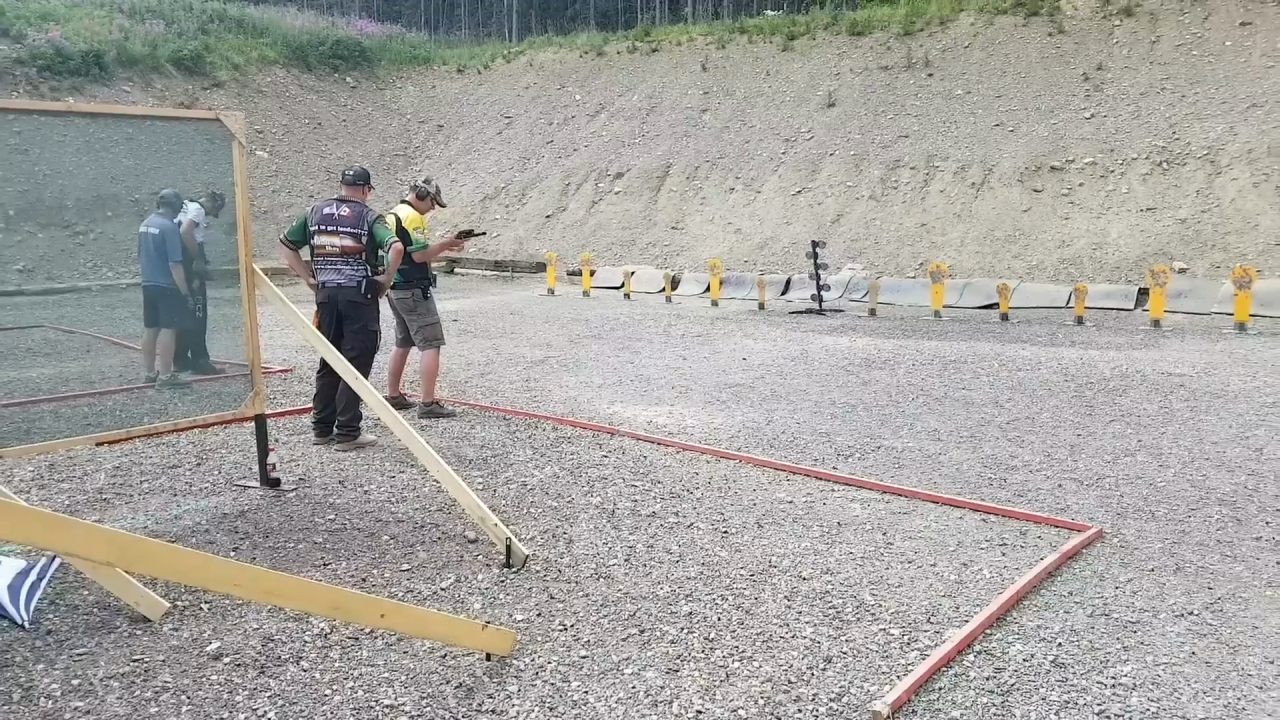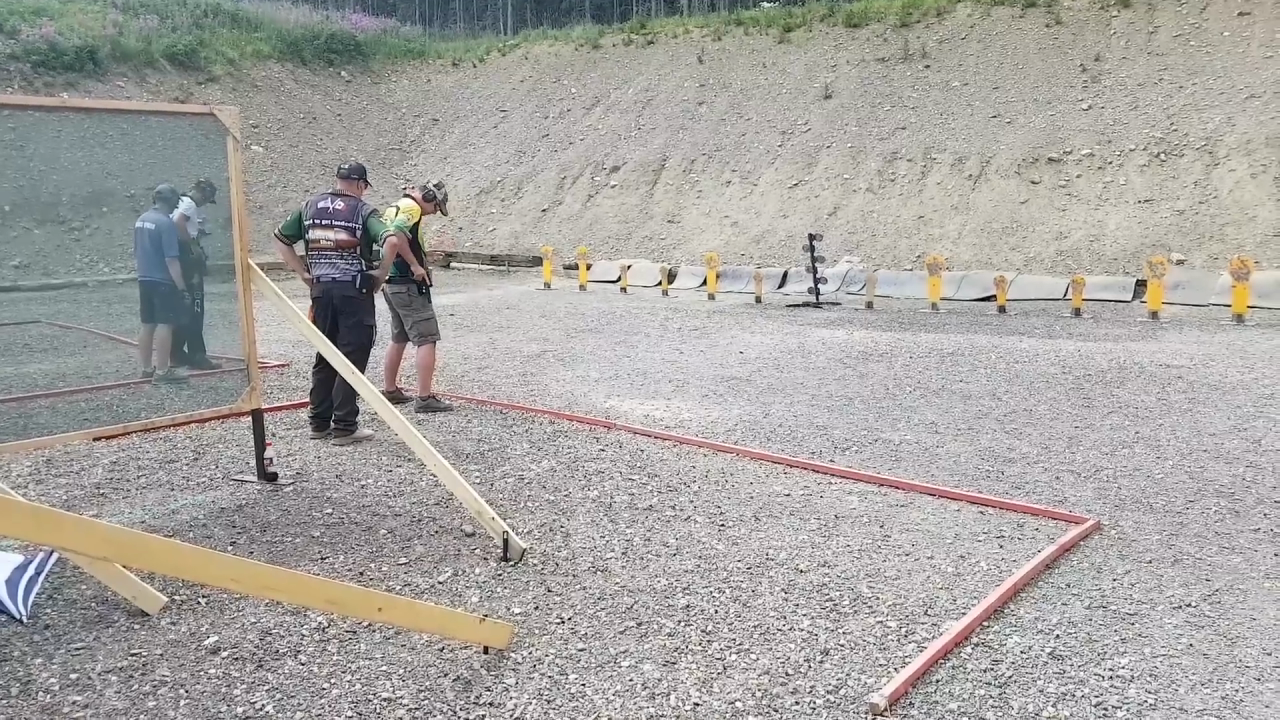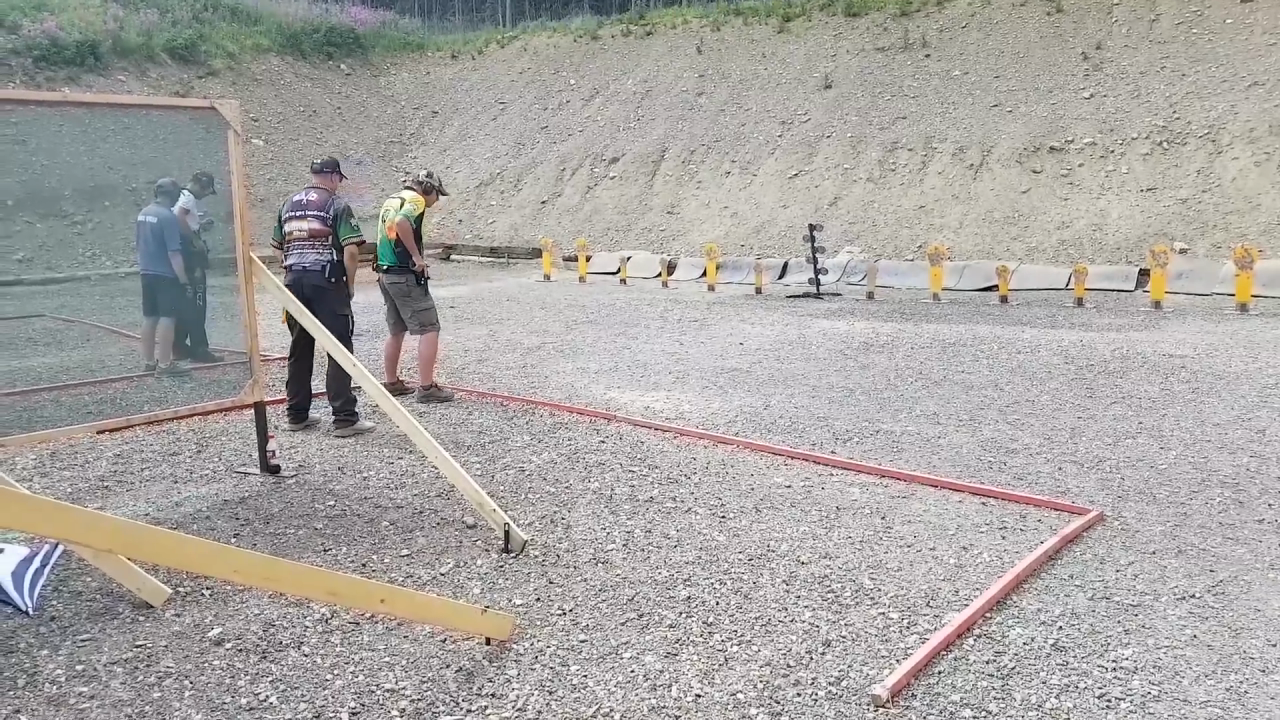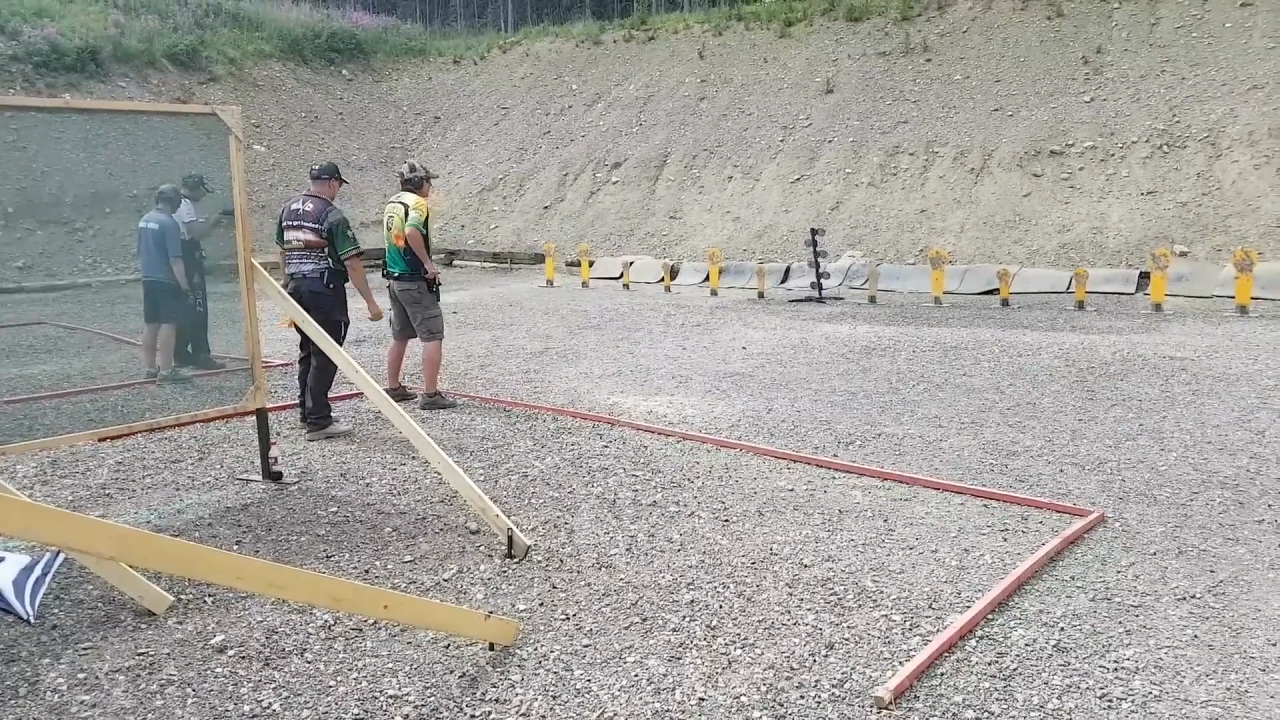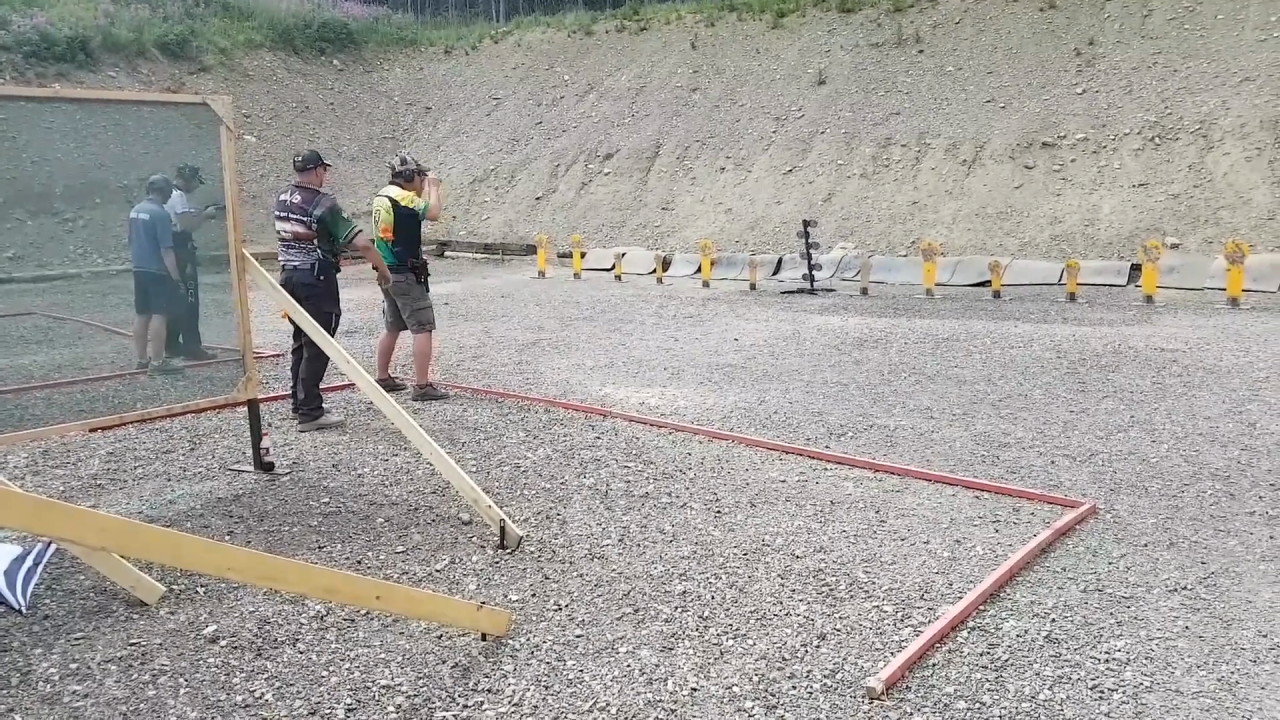
dt=1s
person 1, frame 1
left shoulder: (314, 212)
right shoulder: (368, 216)
left elbow: (286, 245)
left wrist: (308, 278)
right wrist: (386, 279)
left hip: (326, 294)
right hip: (359, 295)
left knee: (328, 362)
right knee: (356, 363)
left ankle: (322, 428)
right ankle: (347, 432)
person 1, frame 2
left shoulder: (309, 206)
right shoulder: (363, 210)
left elbow: (281, 239)
right elbow: (392, 240)
left wrist: (303, 273)
right wrist: (381, 273)
left hip: (321, 289)
right hip: (354, 290)
left knee: (325, 356)
right knee: (352, 357)
left ankle: (319, 422)
right ankle: (344, 427)
person 1, frame 3
left shoulder: (288, 204)
right shoulder: (337, 205)
left elbow: (279, 249)
right elbow: (350, 250)
right wrist: (350, 284)
left hip: (293, 280)
right hip: (326, 281)
left knee: (300, 348)
right knee: (339, 349)
left ankle: (297, 414)
right ankle: (344, 418)
person 1, frame 4
left shoulder: (288, 209)
right shoulder: (332, 215)
left elbow: (282, 248)
right elbow: (352, 263)
right wrist: (370, 302)
left hip: (296, 286)
right hip: (324, 288)
left knee: (308, 352)
right knee: (324, 356)
left ankle: (308, 413)
right ankle: (318, 422)
person 1, frame 5
left shoulder: (281, 199)
right shoulder: (323, 205)
right elbow: (360, 242)
right wrist: (382, 269)
left hip: (289, 276)
right hip: (317, 279)
left knee: (301, 342)
right knee: (317, 346)
left ankle: (300, 403)
right ankle: (310, 413)
person 2, frame 1
left shoulder: (393, 214)
right shoulder: (412, 217)
right elbow: (419, 255)
left wrist: (445, 247)
right wrist: (447, 243)
left hip: (396, 289)
right hip: (414, 290)
left knee: (402, 344)
right knee: (430, 345)
left ankle: (393, 396)
right ankle: (428, 404)
person 2, frame 2
left shoulder: (395, 207)
right shoulder: (411, 208)
right elbow: (397, 236)
left wrist: (419, 256)
right wrist: (415, 265)
left hip: (392, 284)
right hip: (408, 285)
left knee: (399, 339)
right knee: (426, 340)
left ankle: (390, 390)
right ankle: (424, 398)
person 2, frame 3
left shoulder: (392, 199)
right shoulder: (415, 199)
right elbow: (402, 222)
right wrist: (416, 256)
left hip: (386, 274)
right hip: (406, 275)
left knee: (396, 331)
right knee: (428, 329)
left ankle: (392, 383)
right ankle: (427, 387)
person 2, frame 4
left shoulder: (392, 203)
right shoulder: (417, 202)
right elbow: (412, 232)
right wrist: (427, 263)
left hip: (395, 279)
right hip: (416, 281)
left knee: (400, 336)
right knee: (433, 337)
left ankle: (394, 388)
right ankle: (431, 395)
person 2, frame 5
left shoulder: (382, 195)
right shoulder: (402, 195)
right elbow: (432, 213)
left wrist: (424, 189)
right wrist: (433, 188)
left hip: (387, 271)
right hip: (406, 273)
left knee: (393, 327)
right knee: (423, 328)
left ankle: (383, 378)
right ankle: (422, 386)
person 3, frame 1
left shoulder: (145, 224)
right shoulder: (169, 227)
right elbow: (174, 264)
right wrist: (185, 291)
left hip: (148, 285)
right hip: (166, 287)
left knee: (150, 329)
right knee: (168, 330)
left ankle: (150, 373)
right ankle: (165, 376)
person 3, frame 2
left shoulder: (141, 220)
right shoulder: (165, 223)
left elbow: (137, 252)
right elbow: (171, 259)
right wrist: (182, 287)
left hip: (144, 280)
right hip: (163, 282)
left knee: (147, 325)
right knee: (164, 325)
left ankle: (147, 368)
right ankle: (162, 372)
person 3, frame 3
left shoulder: (143, 214)
right shoulder: (167, 217)
left elbow: (139, 245)
right elbow: (173, 252)
right wrist: (184, 280)
left hip: (146, 273)
right hip: (165, 276)
left knee: (149, 318)
right knee: (167, 318)
left ankle: (149, 362)
right ankle: (164, 365)
person 3, frame 4
left shoulder: (144, 220)
right shoulder: (169, 223)
left elbow: (139, 252)
right elbow: (175, 259)
right wrist: (185, 286)
left hip: (148, 280)
right hip: (166, 282)
left knee: (150, 325)
right knee: (168, 325)
left ankle: (151, 369)
right ankle: (166, 372)
person 3, frame 5
left shoulder: (135, 211)
right shoulder: (160, 214)
left elbow: (131, 242)
right elbow: (166, 250)
right wrist: (176, 276)
left hip: (139, 270)
right hip: (157, 273)
left knee: (141, 315)
right knee: (158, 316)
left ankle: (142, 359)
right ankle: (157, 362)
person 4, frame 1
left shoulder: (186, 207)
right shoulder: (197, 210)
right elbow: (185, 232)
right wrist: (198, 259)
right hip: (191, 267)
right knee: (196, 314)
left ankle: (180, 359)
right ankle: (200, 361)
person 4, frame 2
left shoulder: (180, 202)
right shoulder: (189, 204)
left elbow: (177, 226)
right elbow: (178, 223)
right wrist: (194, 245)
left hip: (177, 261)
right hip: (187, 260)
right knee: (194, 309)
left ankle: (177, 353)
right ankle: (197, 356)
person 4, frame 3
left shoulder: (182, 197)
right shoulder: (188, 198)
right elbow: (178, 219)
left wrist: (199, 225)
right wrist: (196, 240)
left hip: (182, 255)
right hip: (190, 255)
left knee: (183, 302)
right knee: (196, 303)
left ankle: (180, 346)
right ankle: (199, 349)
person 4, frame 4
left shoulder: (178, 205)
right shoulder: (185, 206)
right elbow: (198, 234)
left wrist: (212, 222)
right wrist: (214, 222)
left hip: (182, 264)
right hip: (189, 264)
right knee: (197, 310)
left ankle: (181, 354)
right ankle: (201, 356)
person 4, frame 5
left shoulder: (169, 195)
right shoulder: (179, 196)
right elbow: (189, 225)
left wrist: (201, 214)
right wrist: (205, 215)
left hip: (172, 254)
right hip: (181, 254)
right knee: (189, 301)
left ankle: (172, 345)
right ankle: (192, 347)
